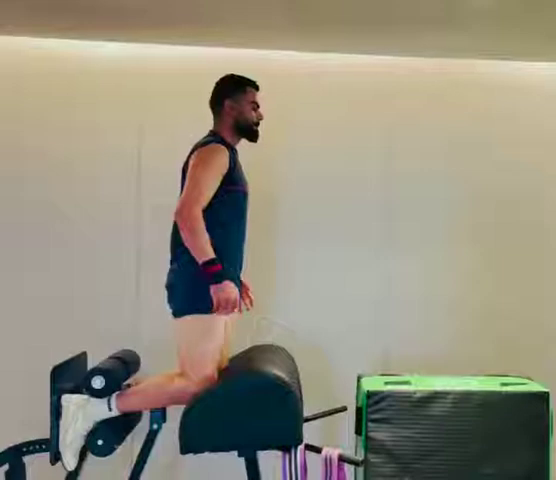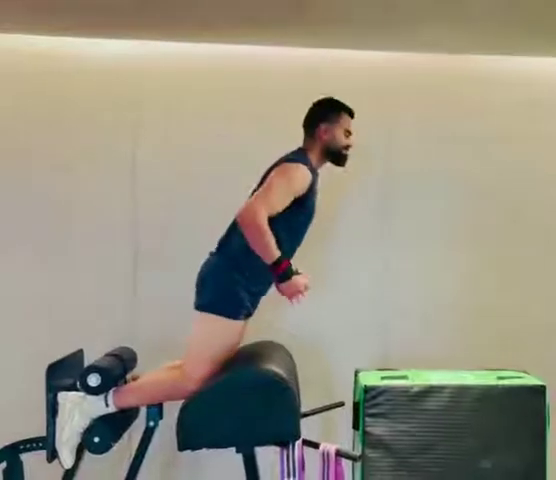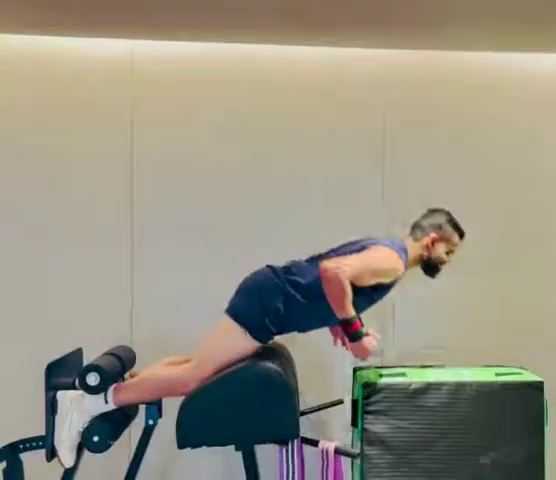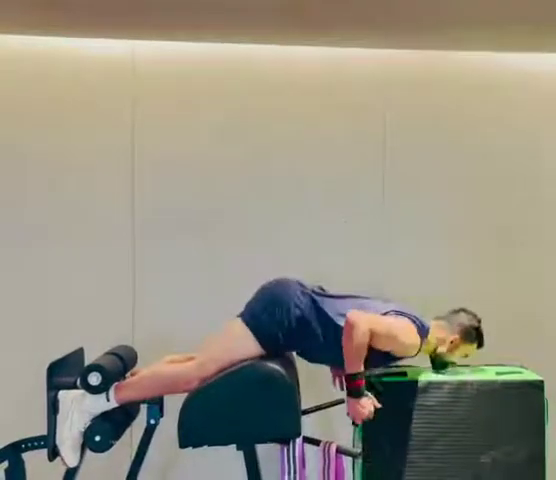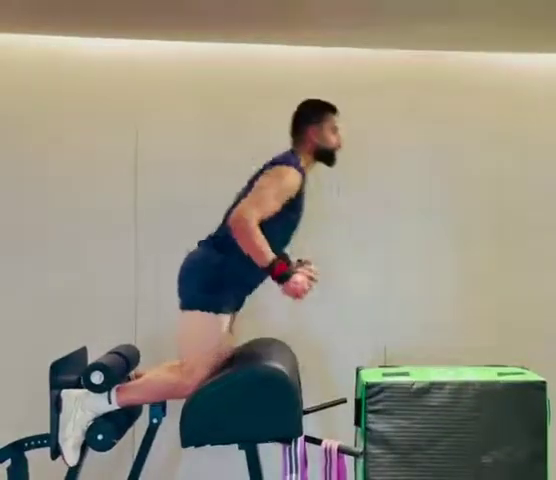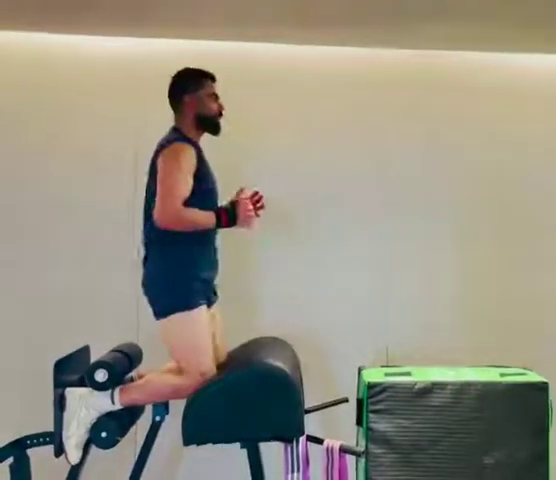
dt=0.7s
person 1, frame 1
left shoulder: (225, 155)
right shoulder: (214, 152)
right elbow: (187, 213)
left wrist: (233, 278)
right wrist: (217, 276)
left hip: (211, 282)
right hip: (199, 285)
left knee: (210, 376)
right knee: (199, 383)
left ankle: (115, 394)
right ankle: (94, 408)
person 1, frame 2
left shoulder: (302, 171)
right shoulder: (299, 171)
right elbow: (250, 215)
left wrist: (281, 272)
right wrist: (284, 272)
left hip: (236, 286)
right hip: (230, 285)
left knee: (202, 372)
right knee: (193, 379)
left ankle: (108, 387)
right ankle: (91, 404)
person 1, frame 3
left shoulder: (385, 249)
right shoulder: (393, 260)
right elbow: (333, 272)
left wrist: (334, 318)
right wrist: (355, 330)
left hip: (270, 294)
right hip: (268, 302)
left knee: (197, 367)
right knee: (193, 377)
left ankle: (118, 381)
right ankle: (92, 402)
person 1, frame 4
left shoulder: (406, 321)
right shoulder: (411, 337)
right elbow: (356, 324)
left wrist: (339, 365)
right wrist: (356, 390)
left hip: (288, 300)
right hip: (282, 310)
left knee: (200, 363)
right knee: (196, 374)
left ankle: (118, 378)
right ankle: (91, 402)
person 1, frame 5
left shoulder: (291, 172)
right shoulder: (288, 172)
right elbow: (241, 221)
left wrist: (288, 266)
right wrist: (281, 273)
left hip: (219, 282)
right hip: (211, 280)
left knee: (211, 367)
right knee: (194, 379)
left ankle: (115, 379)
right ankle: (95, 403)
person 1, frame 6
left shoulder: (187, 149)
right shoulder: (178, 150)
right elbow: (167, 215)
left wrist: (233, 210)
right wrist: (228, 216)
left hip: (194, 279)
right hip: (175, 280)
left knee: (215, 365)
right knee: (198, 377)
left ankle: (120, 385)
right ankle: (96, 402)
